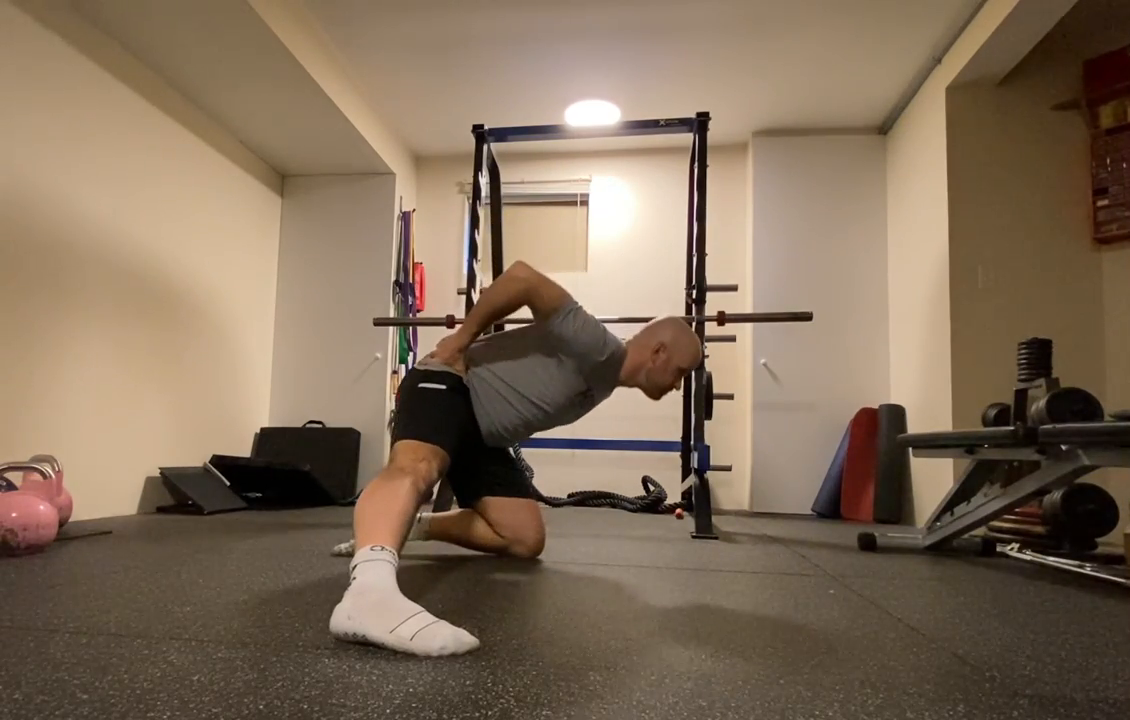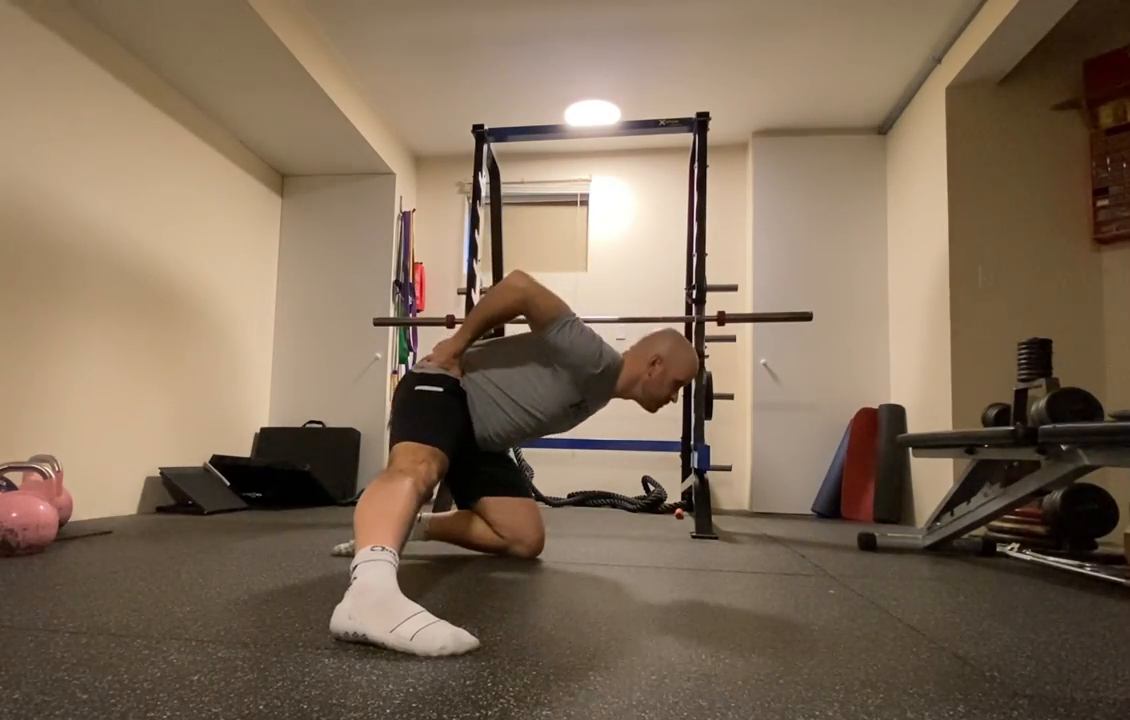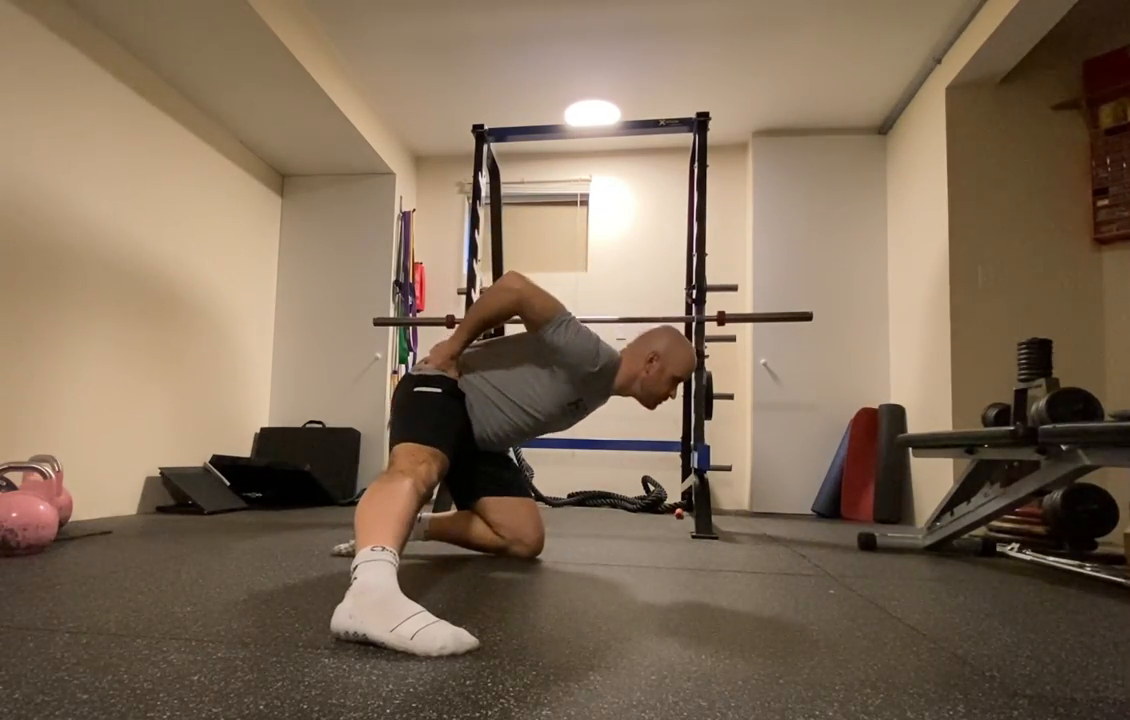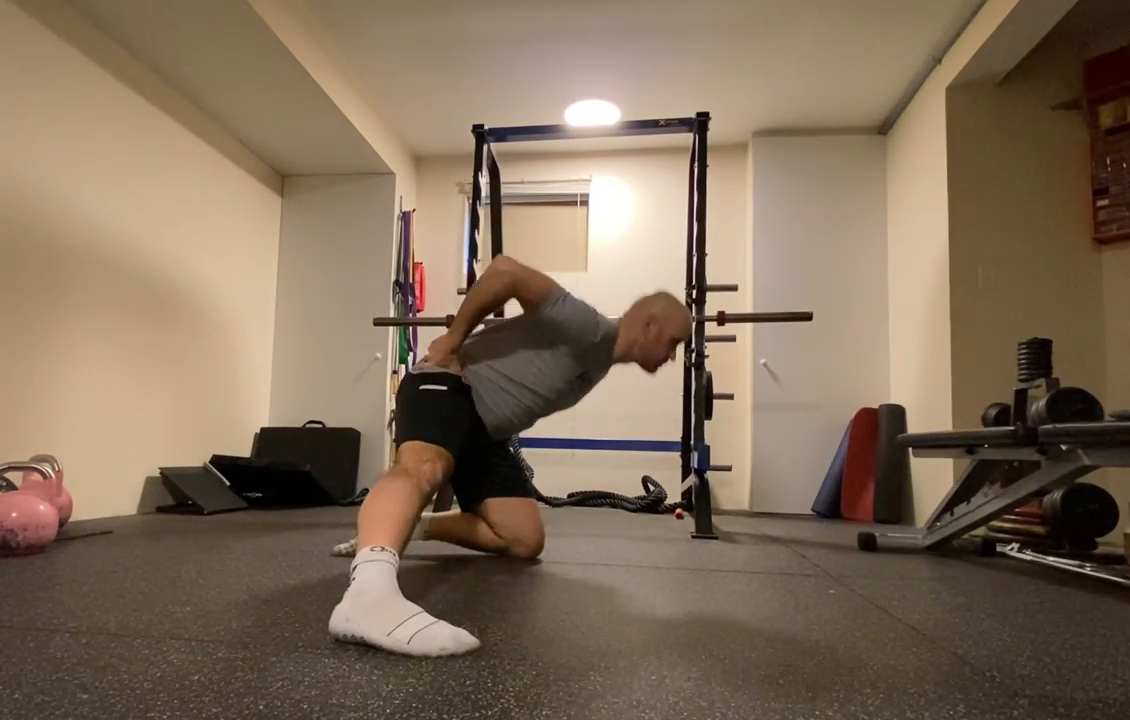
dt=0.2s
person 1, frame 1
left shoulder: (605, 380)
right shoulder: (597, 350)
right elbow: (523, 276)
right wrist: (462, 339)
left hip: (482, 432)
right hip: (447, 387)
left knee: (525, 539)
right knee: (414, 468)
left ankle: (410, 526)
right ankle: (369, 588)
person 1, frame 2
left shoulder: (603, 389)
right shoulder: (593, 360)
right elbow: (519, 286)
right wrist: (457, 343)
left hip: (479, 437)
right hip: (442, 390)
left knee: (525, 540)
right knee: (413, 470)
left ankle: (409, 527)
right ankle: (369, 591)
person 1, frame 3
left shoulder: (601, 385)
right shoulder: (590, 357)
right elbow: (514, 287)
right wrist: (454, 346)
left hip: (479, 434)
right hip: (443, 391)
left knee: (525, 538)
right knee: (415, 470)
left ankle: (410, 527)
right ankle: (370, 590)
person 1, frame 4
left shoulder: (601, 356)
right shoulder: (588, 328)
right elbow: (506, 270)
right wrist: (453, 341)
left hip: (486, 423)
right hip: (449, 387)
left knee: (524, 538)
right knee: (421, 469)
left ankle: (409, 528)
right ankle: (367, 593)
